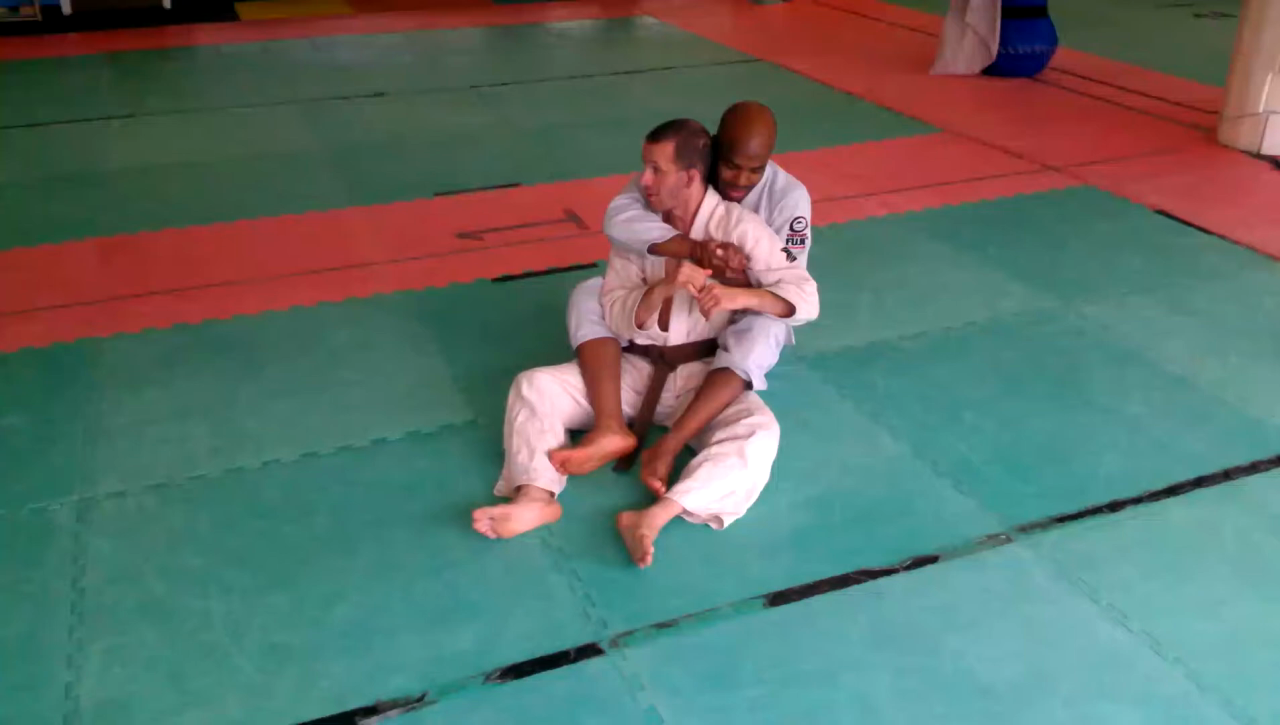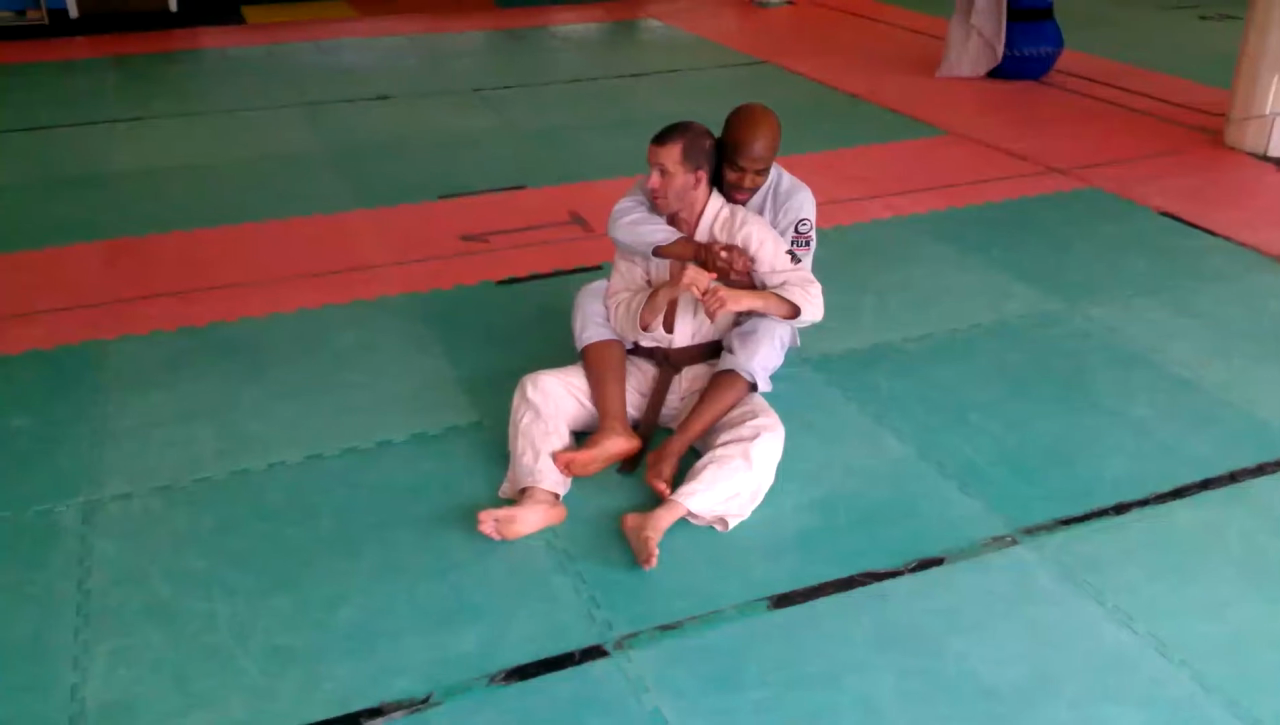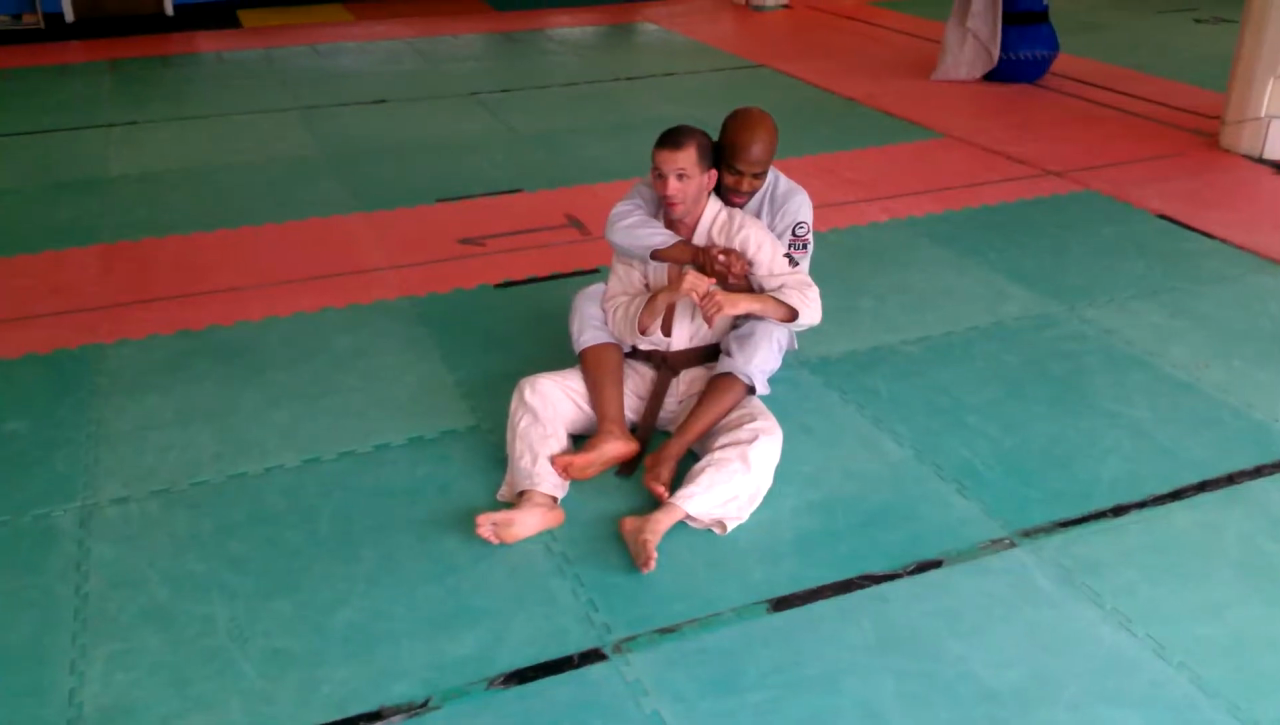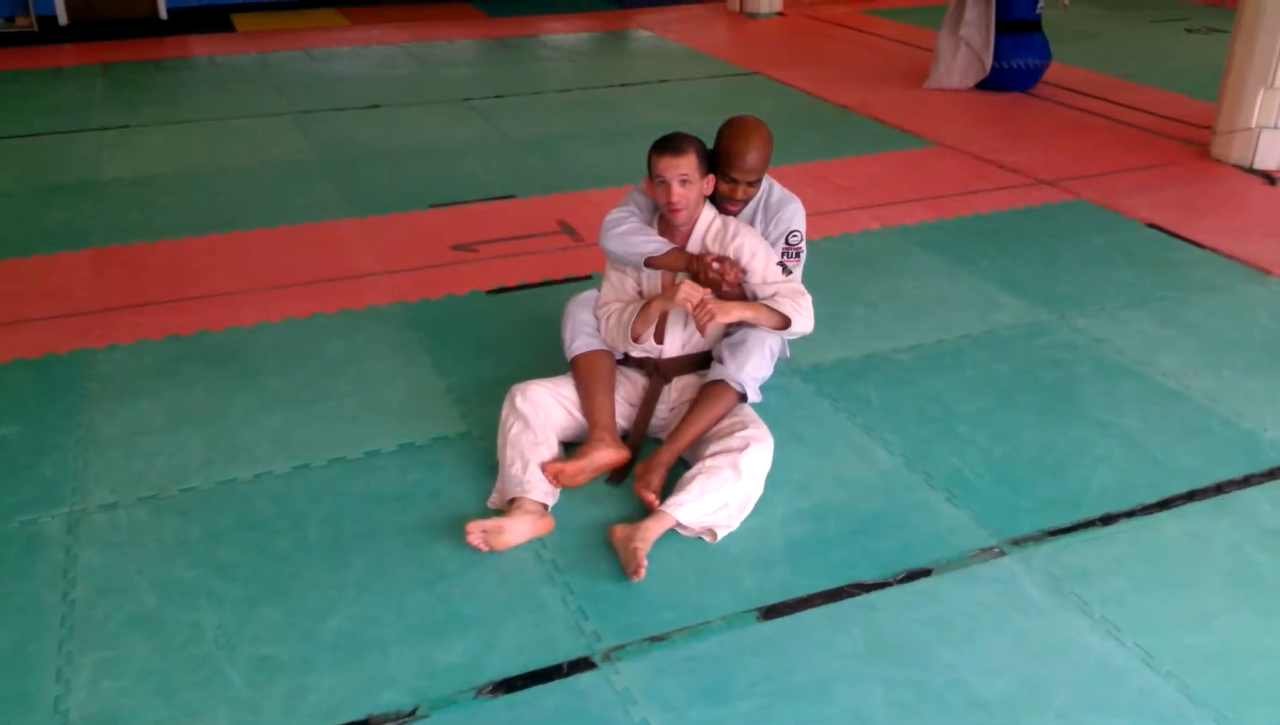
dt=0.3s
person 1, frame 1
left shoulder: (738, 227)
left elbow: (805, 298)
right elbow: (616, 318)
left wrist: (739, 295)
right wrist: (663, 287)
left hip: (705, 376)
right hip: (636, 368)
left knee: (758, 433)
right knee: (534, 386)
left ankle: (652, 517)
right ankle: (536, 497)
person 1, frame 2
left shoulder: (744, 230)
left elbow: (809, 301)
right elbow: (621, 320)
left wrist: (744, 298)
right wrist: (667, 290)
left hip: (710, 378)
right hip: (641, 371)
left knee: (763, 435)
right knee: (538, 389)
left ankle: (658, 519)
right ankle: (541, 499)
person 1, frame 3
left shoulder: (741, 232)
left elbow: (807, 304)
right elbow: (619, 324)
left wrist: (742, 300)
right wrist: (666, 294)
left hip: (707, 381)
right hip: (638, 373)
left knee: (761, 437)
right knee: (536, 391)
left ankle: (655, 522)
right ankle: (539, 502)
person 1, frame 4
left shoulder: (736, 240)
left elbow: (800, 312)
right elbow: (611, 331)
left wrist: (735, 309)
right wrist: (660, 302)
left hip: (700, 388)
right hip: (631, 380)
left knee: (752, 446)
right knee: (528, 398)
left ankle: (646, 529)
right ankle: (529, 509)
person 2, frame 1
left shoulder: (788, 196)
right elbow: (620, 217)
left wrist: (736, 279)
right wrist: (693, 249)
left hip: (731, 320)
left knee: (765, 332)
right knee: (589, 296)
left ankle: (668, 446)
right ankle: (611, 429)
person 2, frame 2
left shoulder: (793, 198)
right elbow: (624, 219)
left wrist: (743, 281)
right wrist: (698, 251)
left hip: (738, 320)
left knee: (771, 334)
right knee: (594, 298)
left ankle: (674, 448)
right ankle: (615, 429)
person 2, frame 3
left shoulder: (790, 201)
right elbow: (622, 223)
left wrist: (739, 285)
right wrist: (695, 255)
left hip: (735, 323)
left knee: (767, 336)
right knee: (591, 301)
left ankle: (670, 451)
right ankle: (613, 432)
person 2, frame 4
left shoulder: (784, 210)
right elbow: (616, 231)
left wrist: (733, 293)
right wrist: (690, 262)
left hip: (727, 333)
left knee: (760, 344)
right knee: (584, 308)
left ankle: (662, 459)
right ankle: (604, 439)
